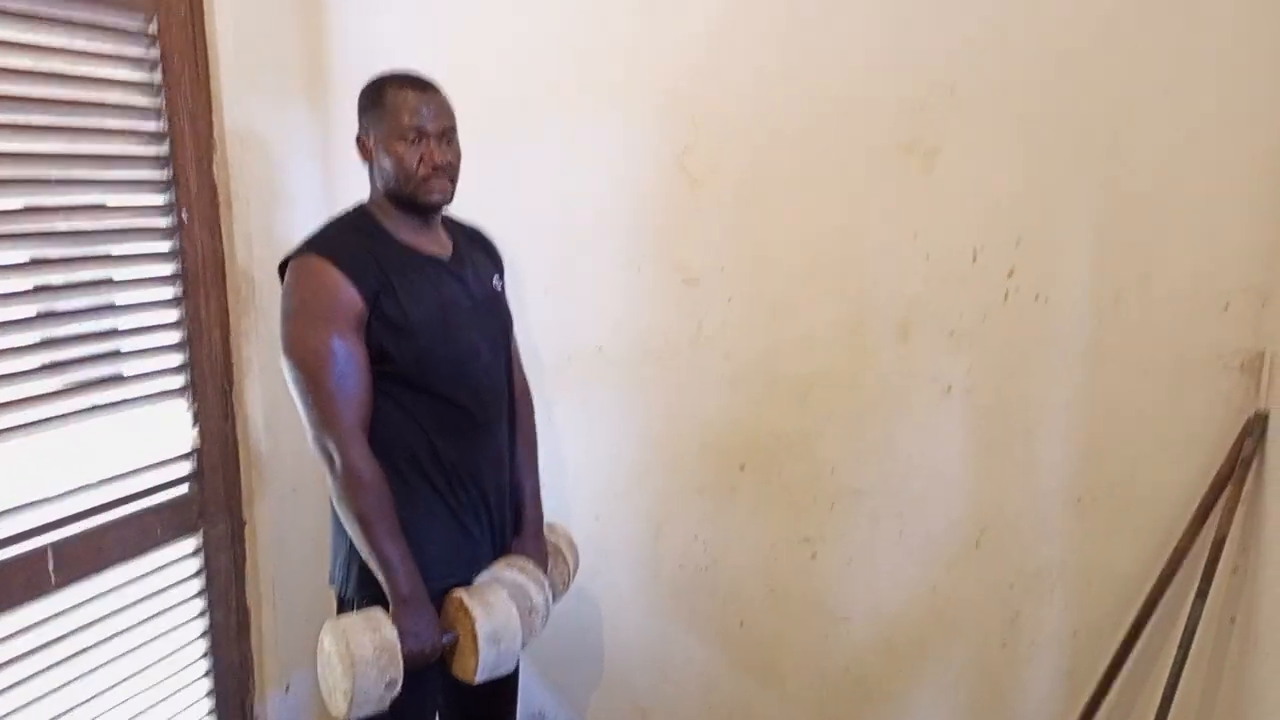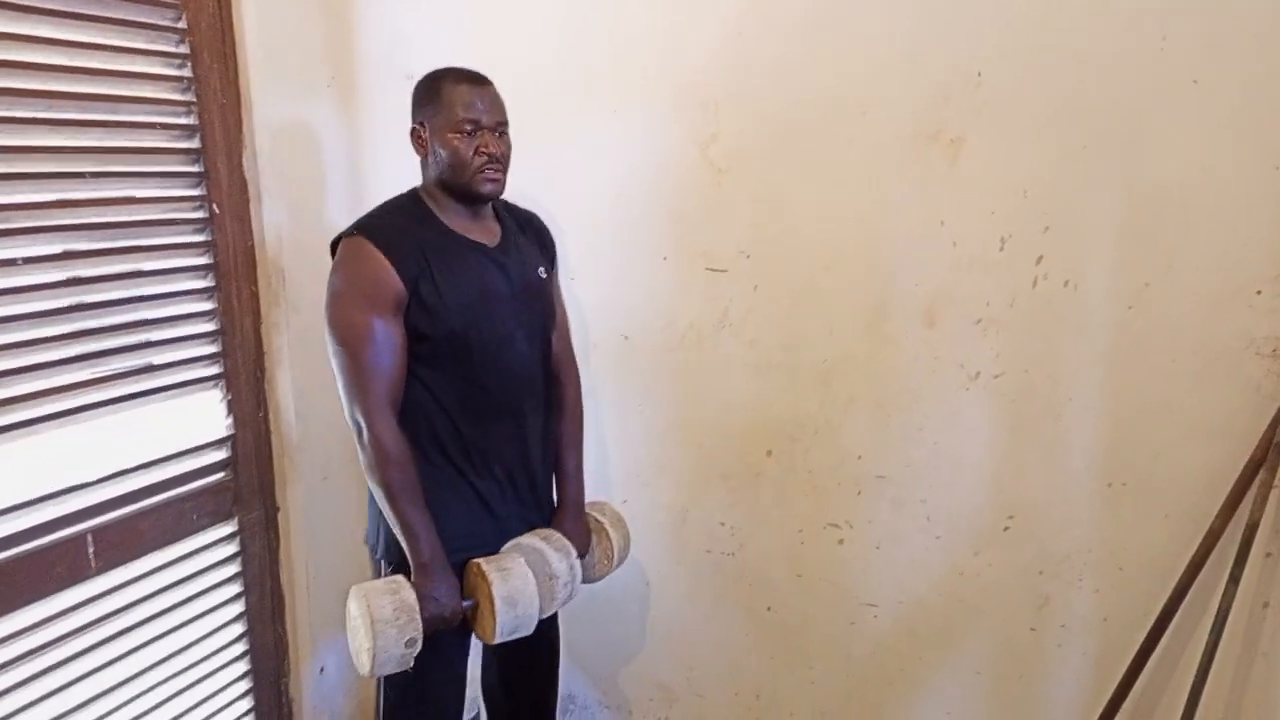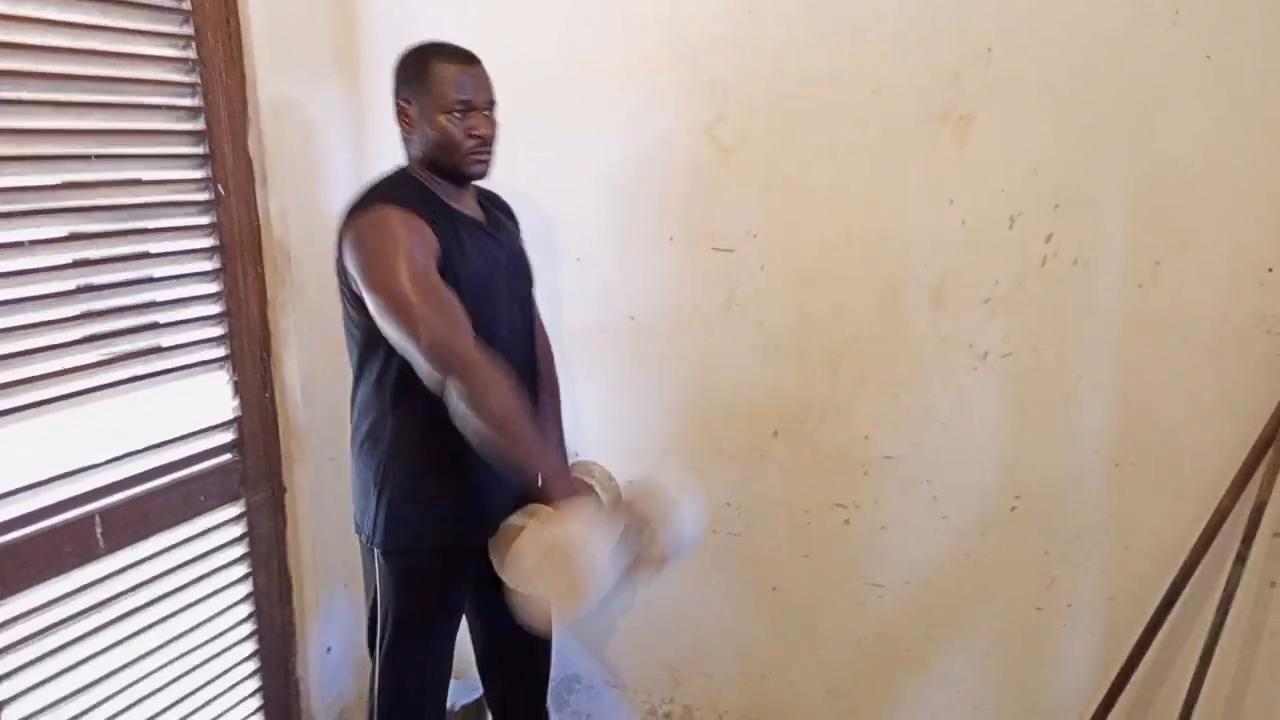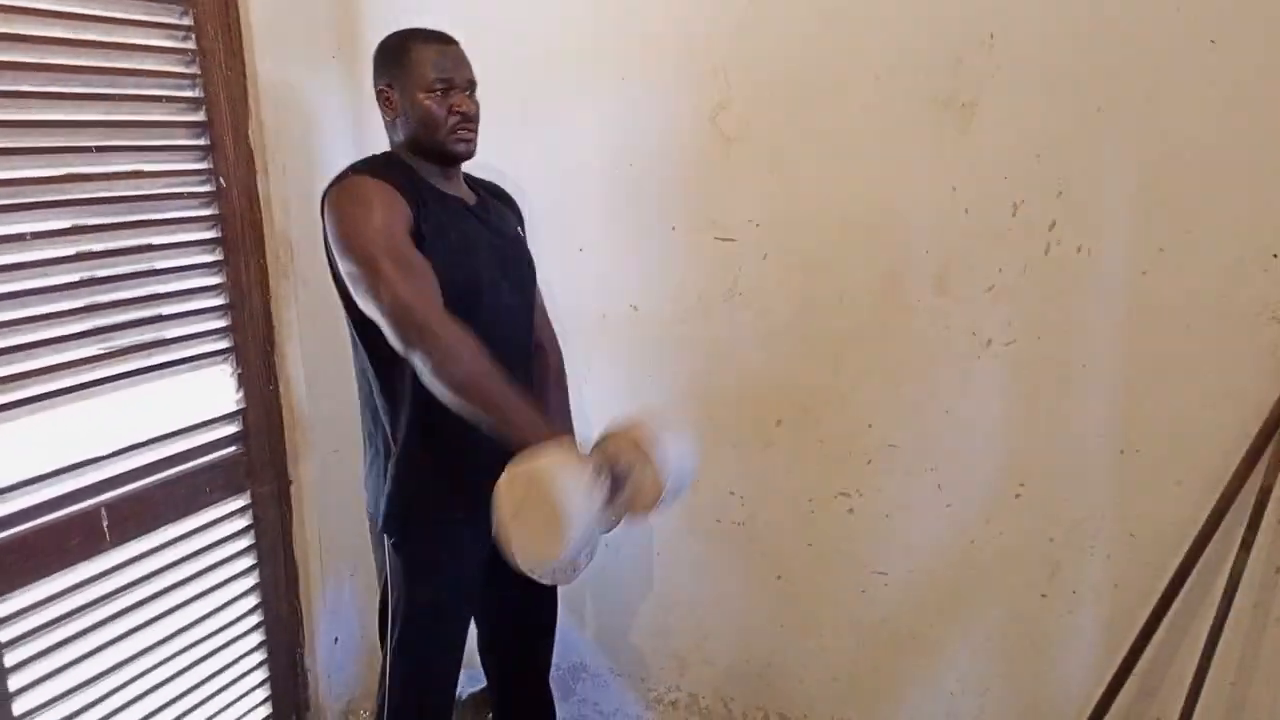
dt=1s
person 1, frame 1
left shoulder: (478, 251)
right shoulder: (330, 271)
right elbow: (343, 448)
left wrist: (531, 526)
right wrist: (404, 593)
left hip: (492, 552)
right hip: (399, 570)
person 1, frame 2
left shoulder: (531, 235)
right shoulder: (376, 253)
left elbow: (561, 374)
right elbow: (374, 422)
left wrist: (571, 504)
right wrist: (428, 560)
left hip: (526, 519)
right hip: (430, 531)
person 1, frame 3
left shoulder: (495, 212)
right shoulder: (387, 224)
left elbow: (532, 345)
right elbow: (460, 369)
left wrist: (556, 478)
right wrist: (565, 496)
left hip: (503, 490)
right hip: (418, 505)
person 1, frame 4
left shoulder: (498, 204)
right shoulder: (364, 200)
left elbow: (537, 337)
right elbow: (427, 338)
right wrist: (542, 441)
right hip: (426, 492)
left knee: (525, 663)
